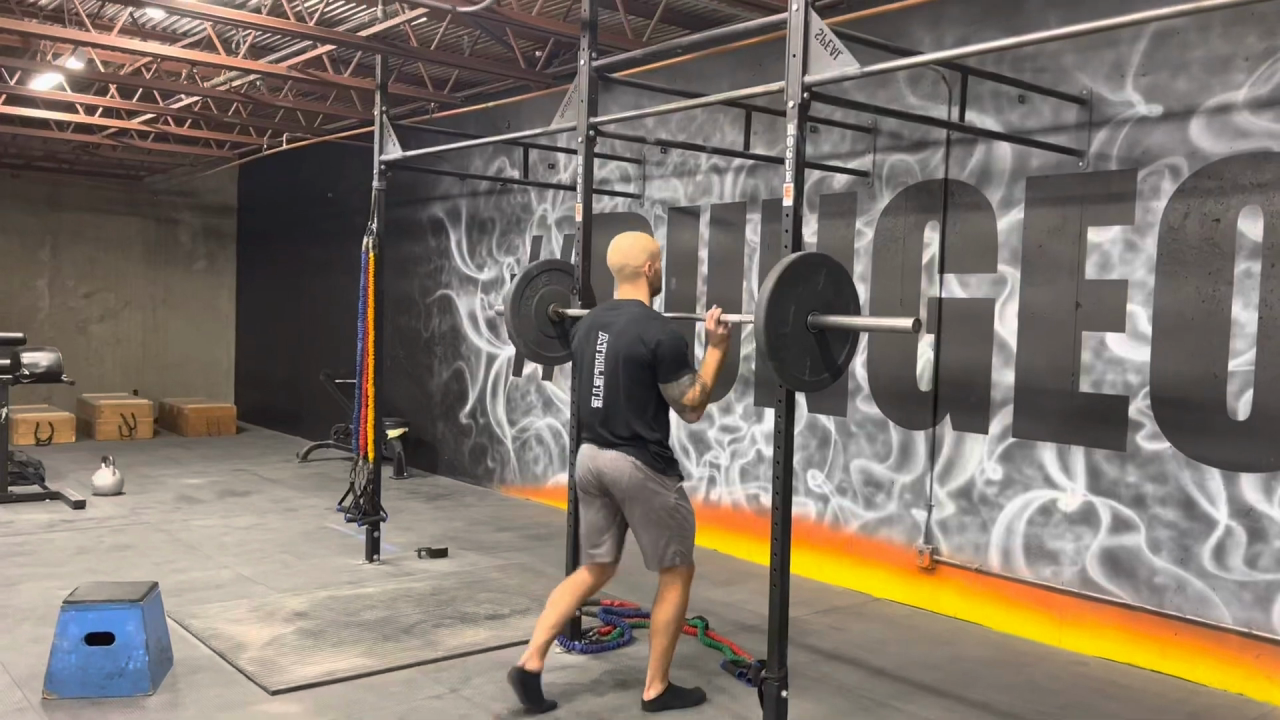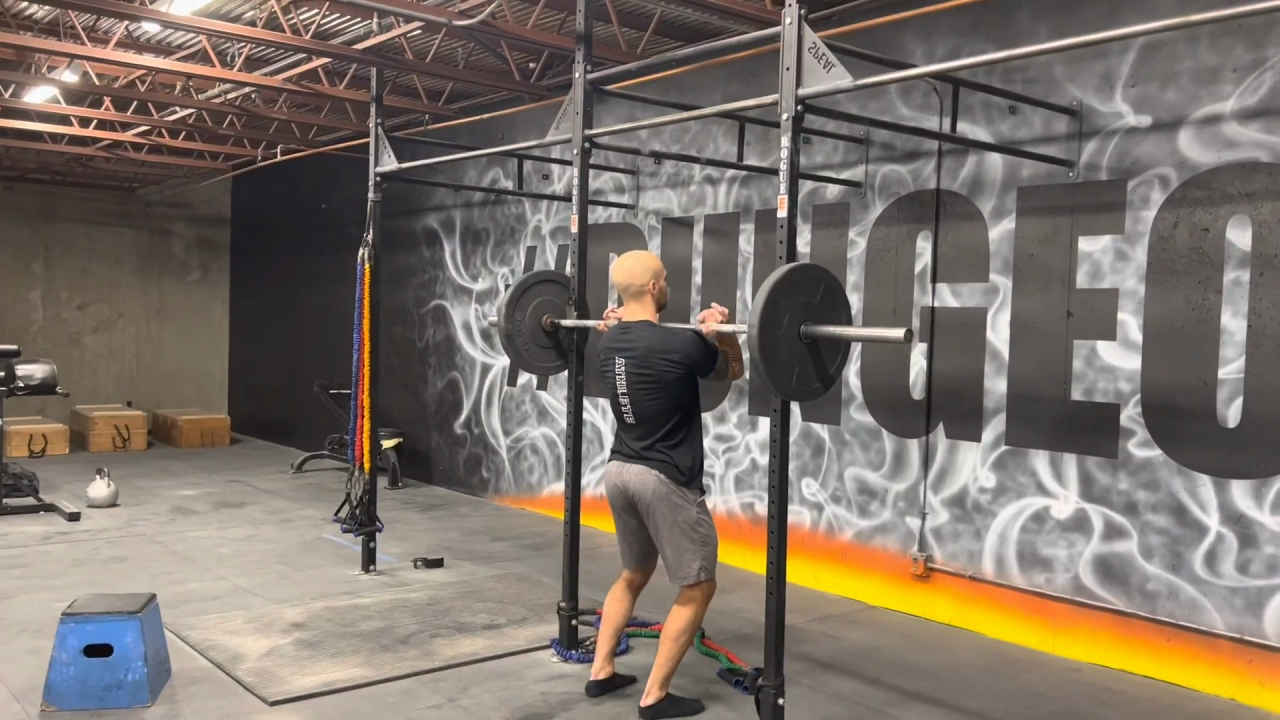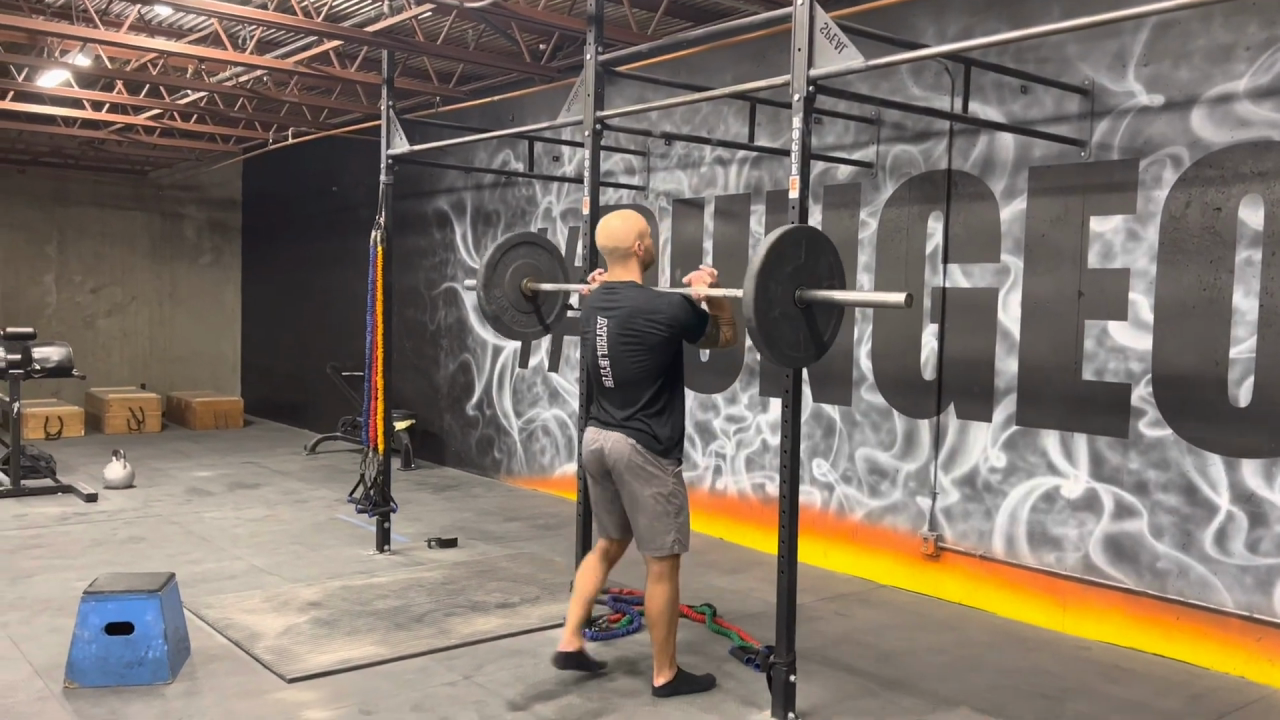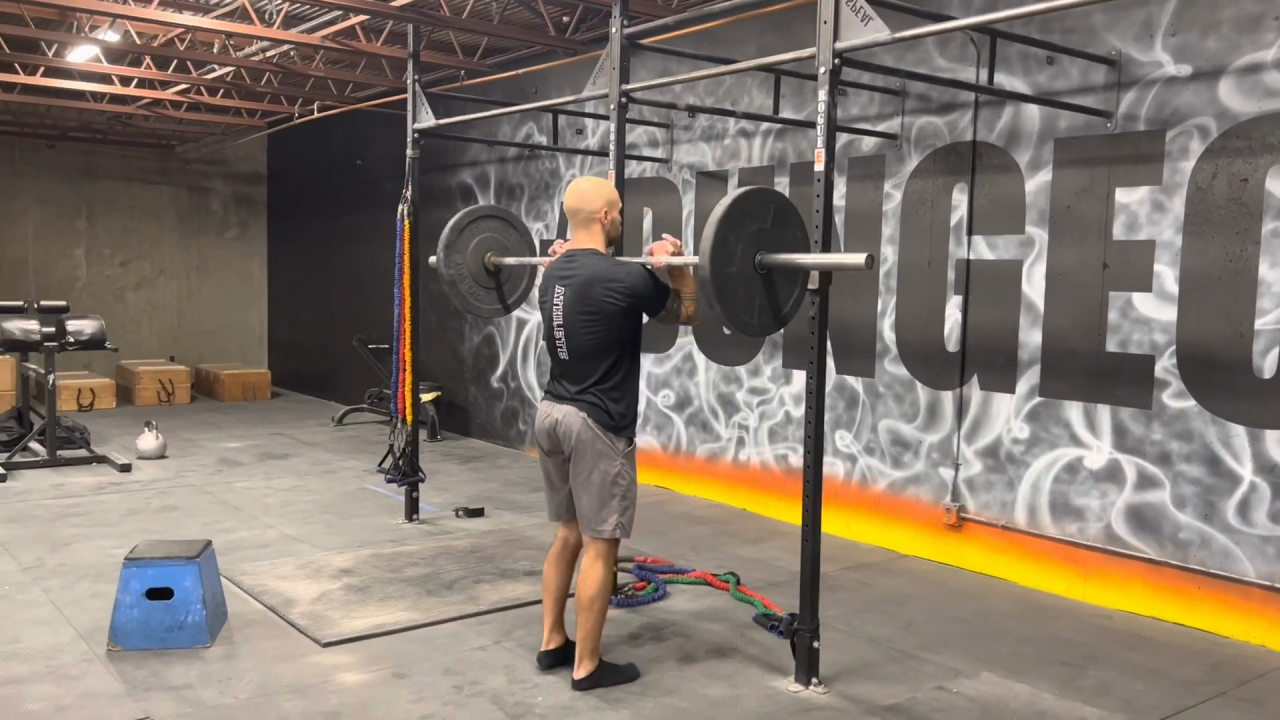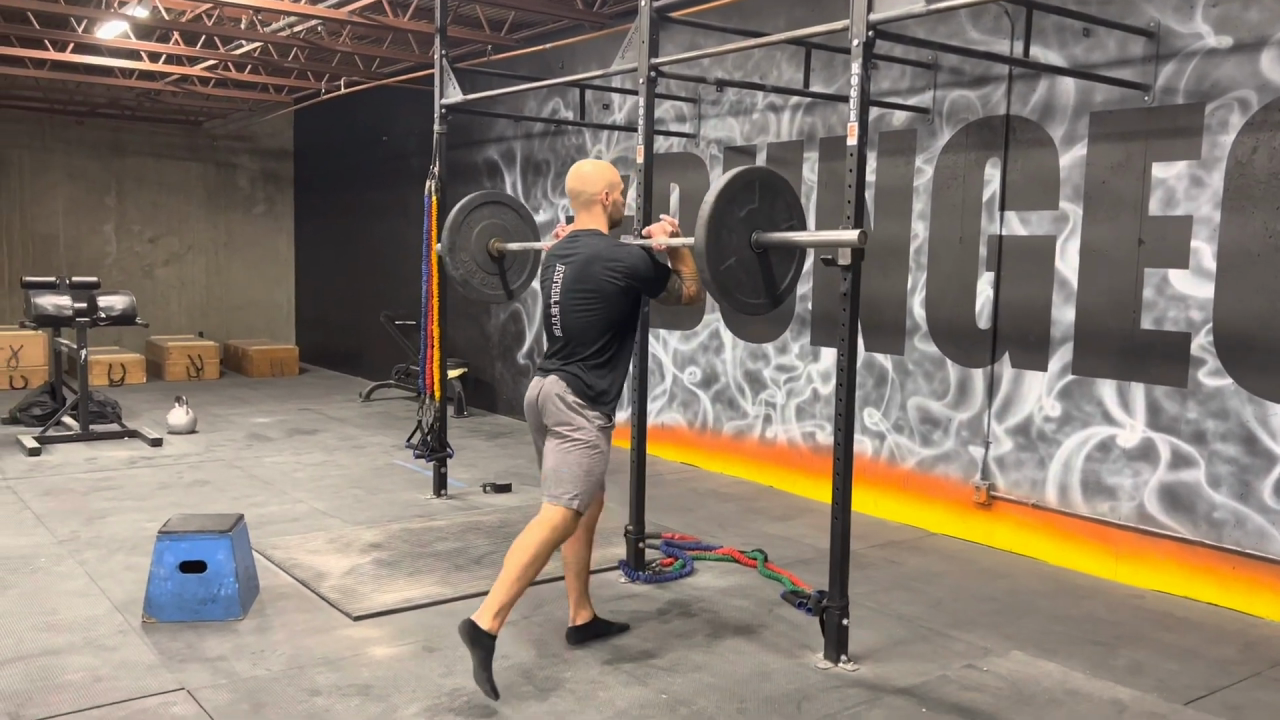
dt=1s
person 1, frame 1
left shoulder: (587, 323)
right shoulder: (661, 333)
right elbow: (691, 408)
right wrist: (715, 347)
left hip: (590, 458)
right hip: (641, 465)
left knee: (593, 570)
right knee: (677, 573)
left ankle: (531, 662)
right ankle: (656, 688)
person 1, frame 2
left shoulder: (610, 342)
right shoulder: (679, 344)
right elbow: (734, 370)
right wrist: (720, 332)
left hip: (619, 471)
right hip: (665, 480)
left knee: (634, 574)
right knee: (697, 588)
left ankle: (601, 671)
person 1, frame 3
left shoulder: (593, 302)
right shoulder: (666, 307)
right elbow: (726, 338)
right wrist: (712, 295)
left hip: (597, 438)
right hip: (645, 448)
left knee: (608, 546)
right knee: (662, 562)
left ankle: (571, 642)
right ankle: (665, 674)
person 1, frame 4
left shoulder: (553, 273)
right shoulder: (625, 278)
right elbow: (687, 312)
right wrist: (675, 264)
left hip: (551, 413)
right hip: (597, 425)
left knee: (570, 534)
right knee: (600, 546)
left ankle: (552, 642)
right ankle: (586, 665)
person 1, frame 5
left shoulder: (557, 254)
right shoulder: (625, 259)
right elbow: (690, 292)
right wrist: (673, 245)
left hip: (544, 389)
right hip: (579, 401)
left knee: (587, 505)
right knee: (559, 517)
left ankle: (581, 617)
right ankle: (486, 622)
